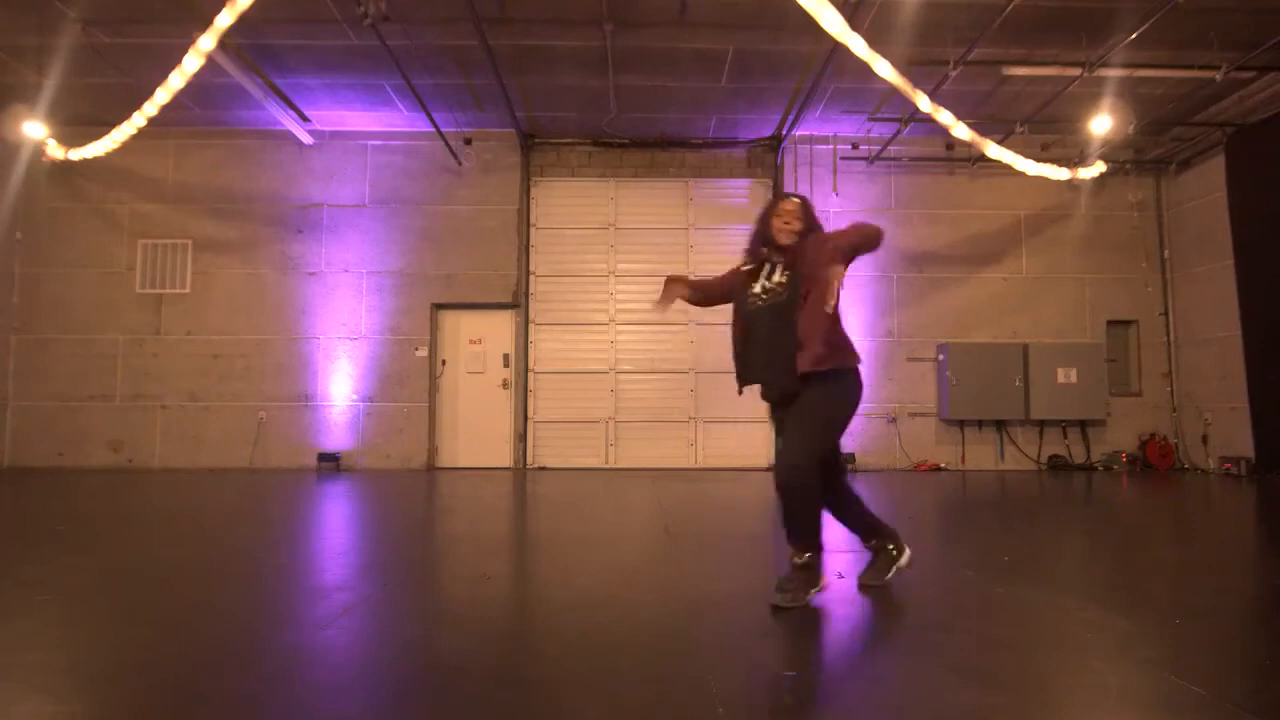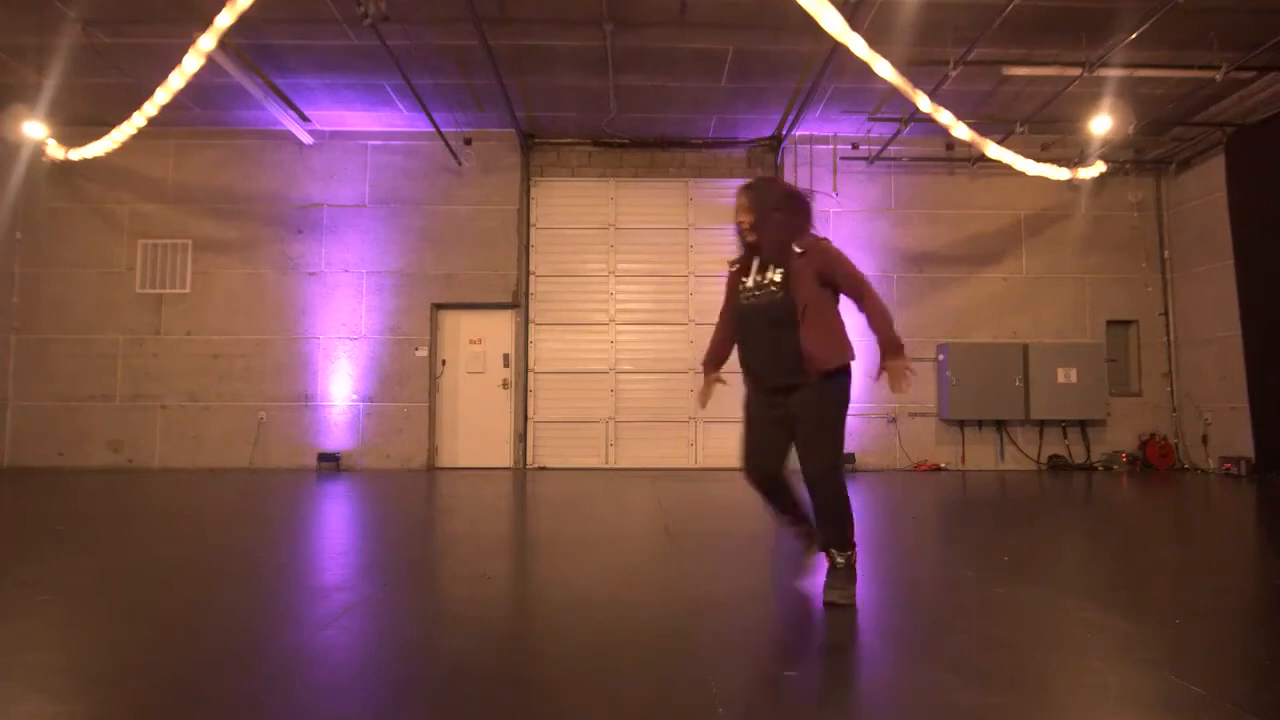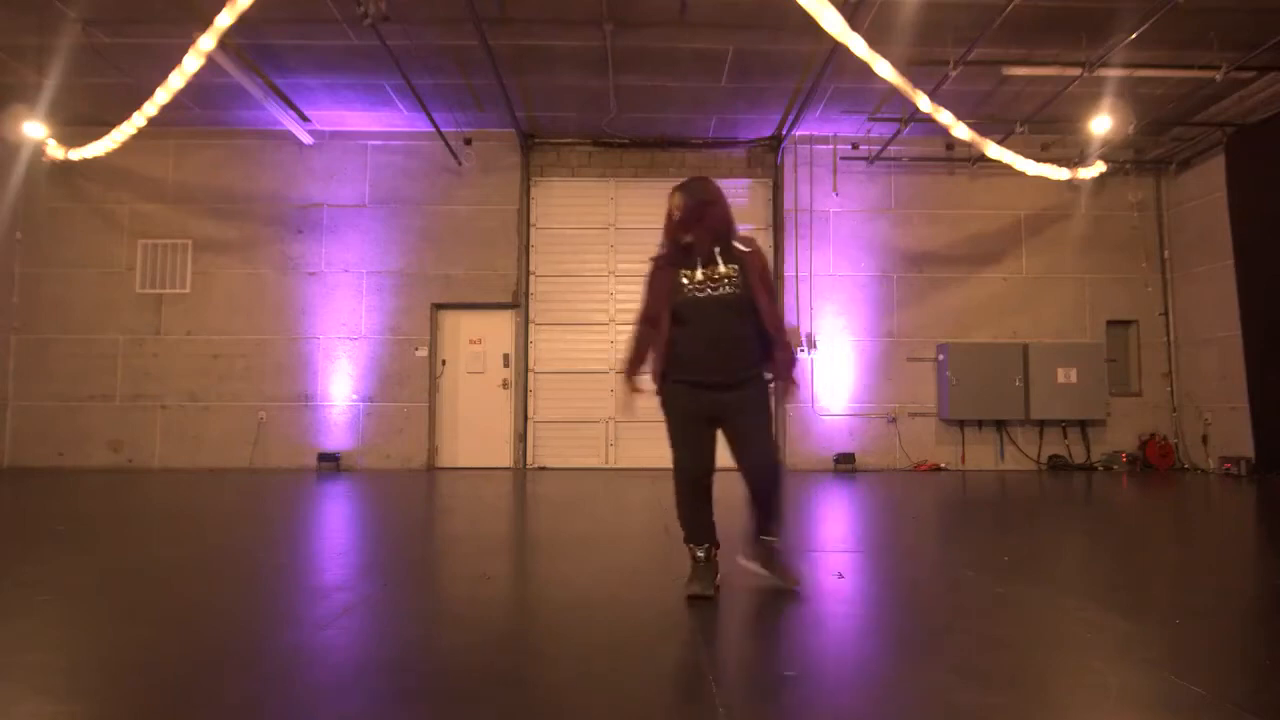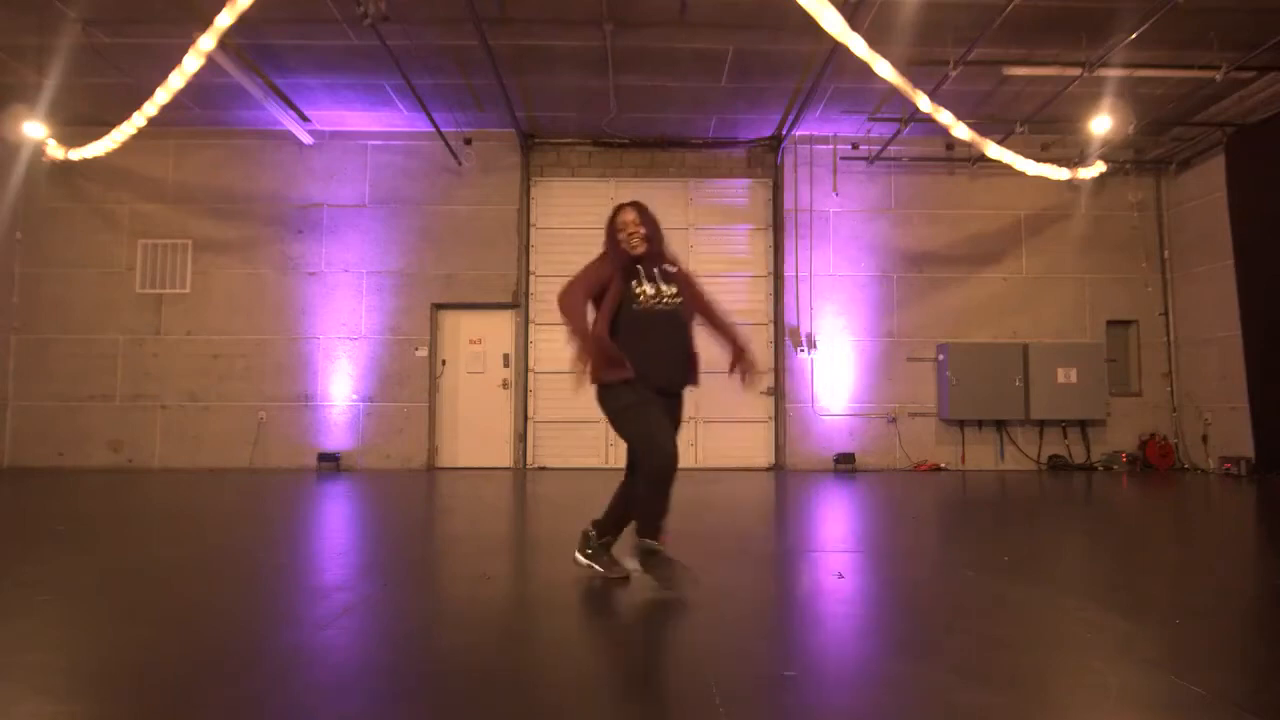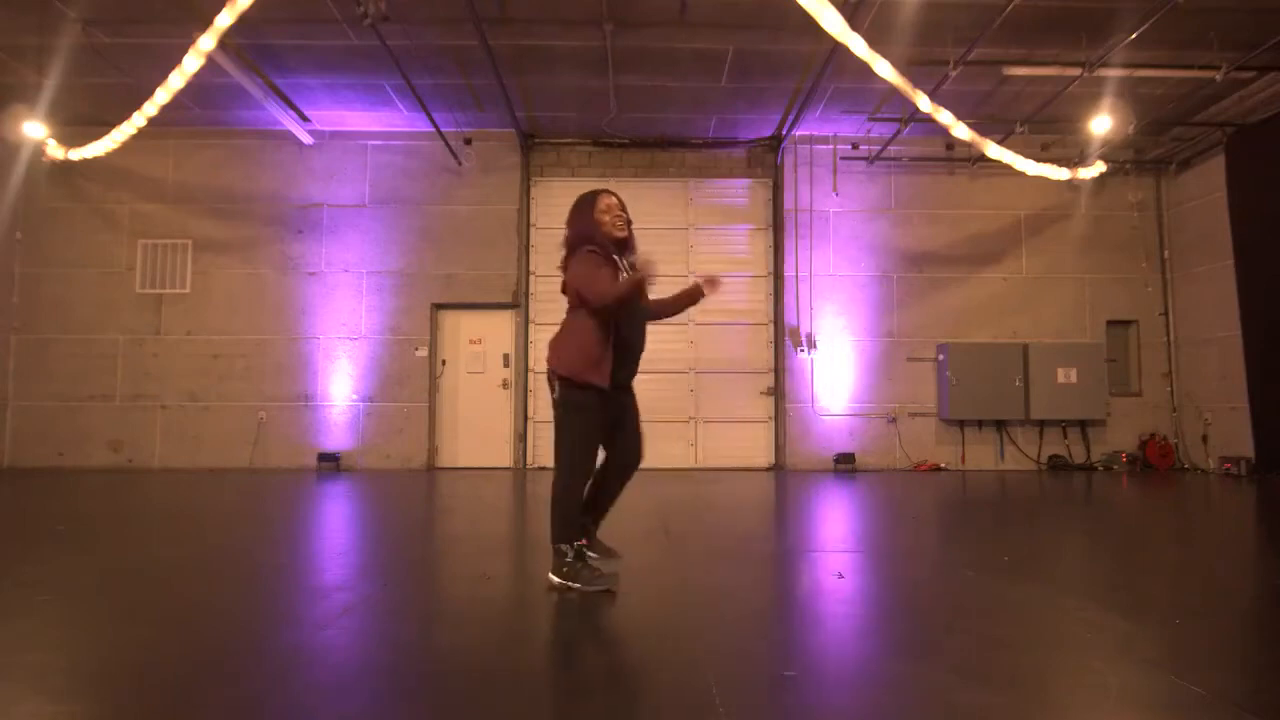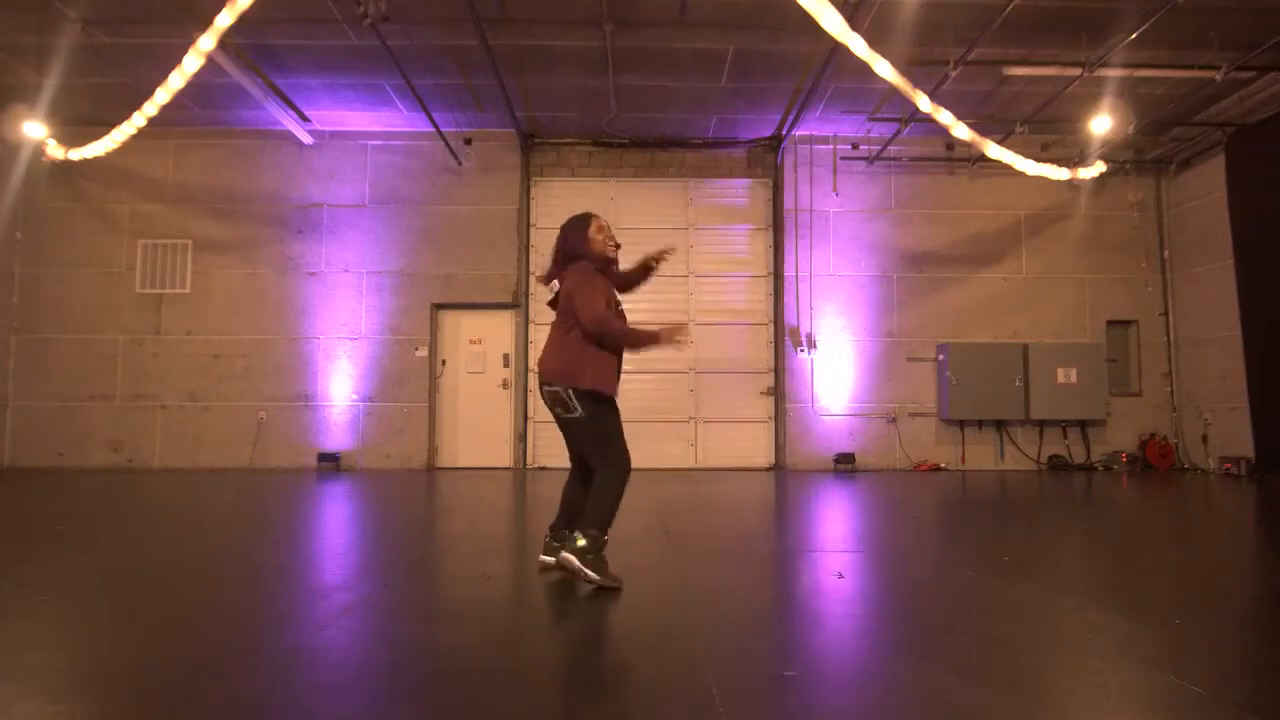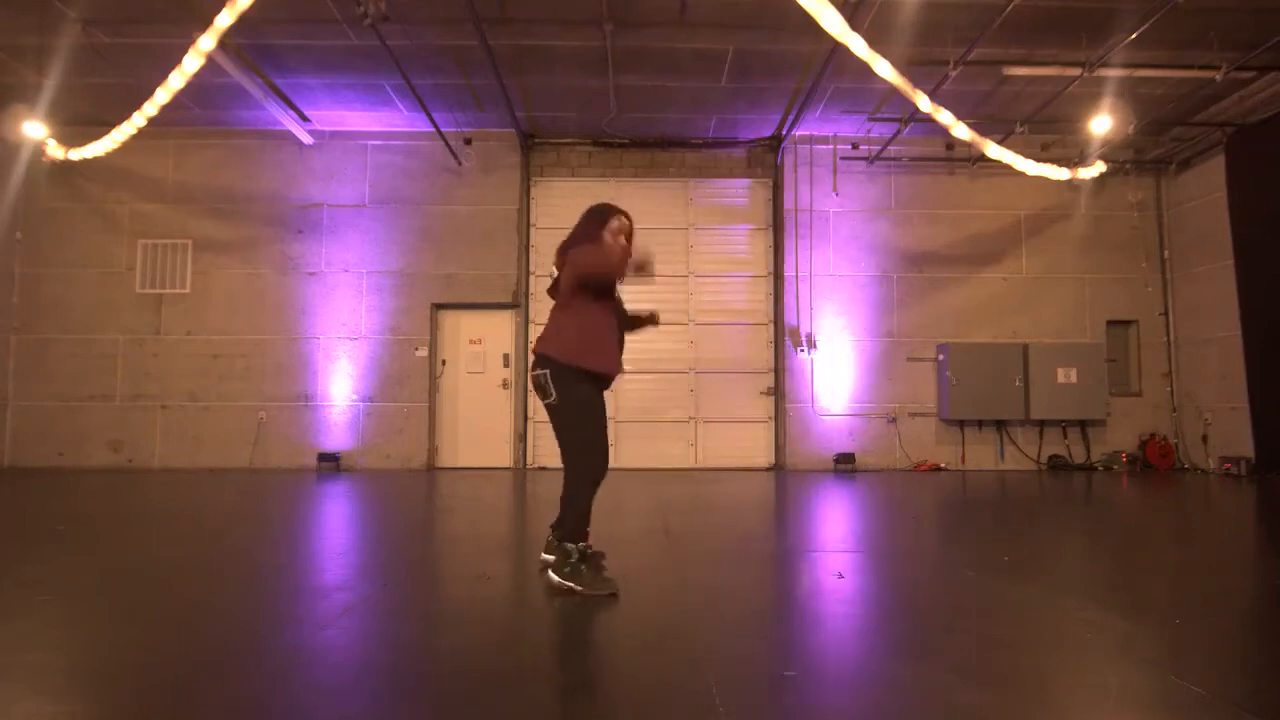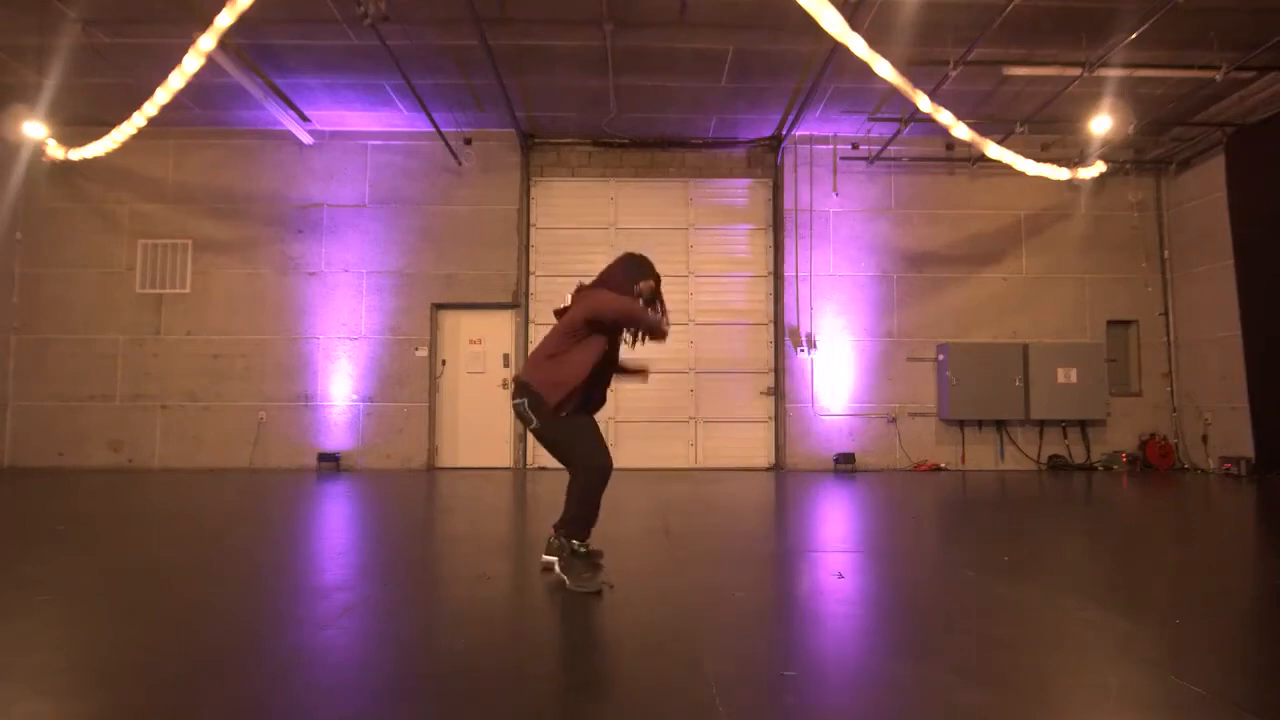
dt=0.4s
person 1, frame 1
left shoulder: (814, 252)
right shoulder: (749, 271)
left elbow: (868, 233)
right elbow: (711, 292)
left wrist: (838, 258)
right wrist: (682, 286)
left hip: (826, 385)
right hip: (784, 397)
left knee: (794, 471)
right knee: (826, 480)
left ankle: (804, 566)
right ankle: (888, 546)
person 1, frame 2
left shoulder: (812, 253)
right shoulder: (742, 266)
left elbow: (864, 297)
right elbow: (728, 322)
left wrist: (890, 349)
right wrist: (711, 366)
left hip: (814, 384)
right hip: (763, 389)
left knee: (822, 474)
right knee: (759, 469)
left ankle: (842, 563)
right ankle: (807, 529)
person 1, frame 3
left shoulder: (746, 254)
right shoulder: (667, 264)
left elbow: (771, 311)
right elbow: (650, 319)
left wrist: (786, 361)
right wrist: (632, 369)
left hip: (744, 385)
right hip: (684, 388)
left knee: (764, 468)
right knee: (693, 474)
left ankle: (763, 546)
right ankle: (704, 560)
person 1, frame 4
left shoulder: (672, 274)
right shoulder: (609, 269)
left elbow: (707, 312)
right elbow: (570, 297)
left wrist: (739, 350)
right wrist: (587, 342)
left hip: (667, 389)
right hip: (624, 385)
left knee: (644, 471)
right knee: (659, 457)
left ankle: (596, 542)
right ankle: (651, 548)
person 1, frame 5
left shoulder: (620, 261)
right shoulder: (588, 261)
left elbow: (642, 310)
right elbow: (608, 298)
left wrist: (692, 295)
right wrist: (634, 280)
left hip: (611, 378)
right hip: (579, 376)
left knee: (627, 454)
right knee: (576, 463)
left ankle: (583, 533)
right ankle: (566, 561)
person 1, frame 6
left shoulder: (595, 278)
right shoulder: (583, 276)
left elbow: (623, 282)
right elbow: (599, 324)
left wrist: (649, 263)
right wrist: (655, 336)
left hip: (574, 385)
right hip: (576, 385)
left knee: (589, 466)
right knee: (615, 464)
left ankle: (558, 542)
right ankle: (587, 544)
person 1, frame 7
left shoulder: (596, 274)
right shoulder: (583, 259)
left elbow: (613, 321)
right elbow: (609, 264)
left wrist: (642, 318)
right wrist: (638, 263)
left hip: (580, 376)
right hip: (561, 373)
left knee: (591, 462)
right knee: (586, 462)
left ankle: (561, 542)
right ankle: (569, 560)
person 1, frame 8
left shoulder: (602, 308)
right shoulder: (596, 300)
left elbow: (596, 359)
right elbow: (629, 310)
left wrist: (631, 370)
right wrist: (657, 326)
left hip: (566, 399)
right hip: (540, 397)
left knee: (593, 467)
right knee: (594, 465)
left ankle: (562, 544)
right ankle: (568, 553)
